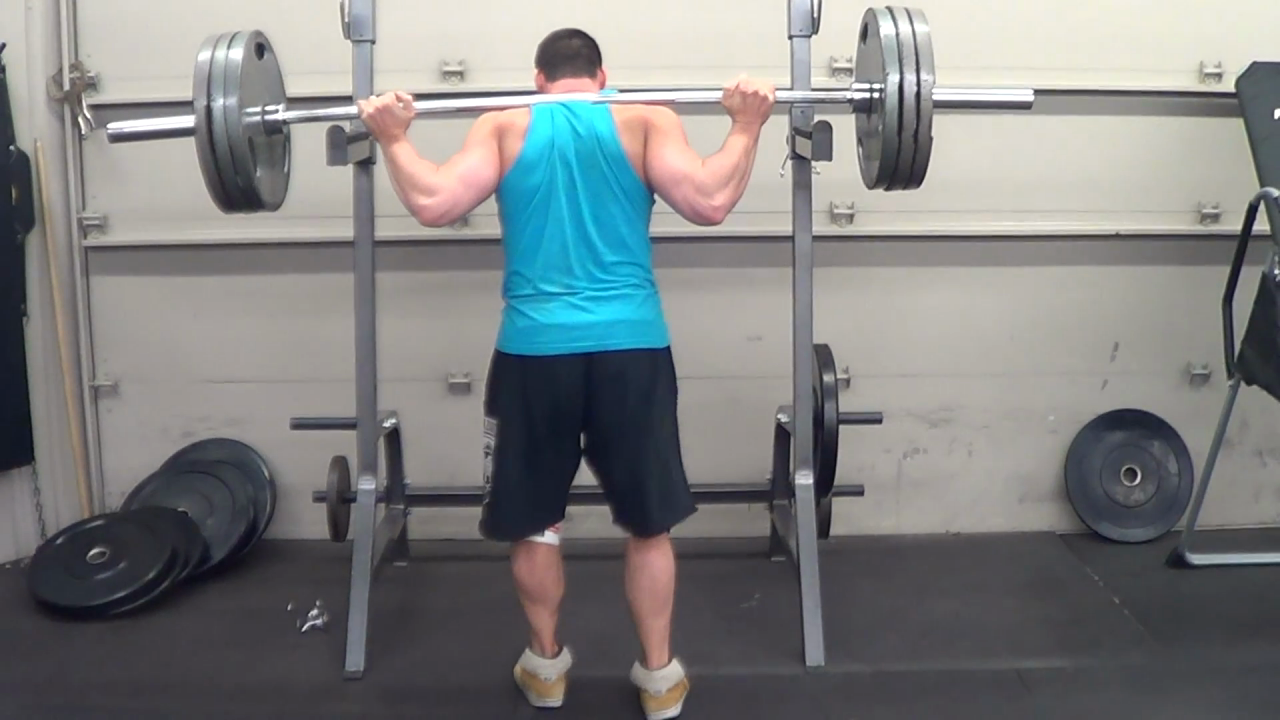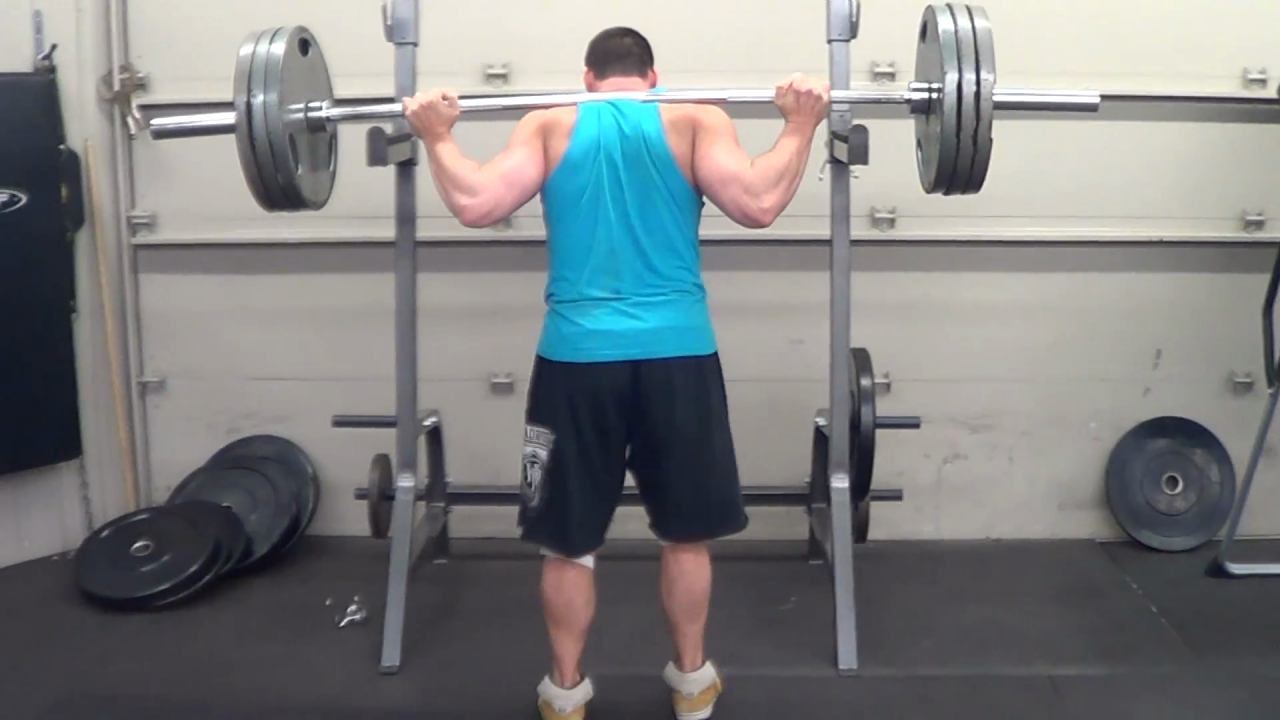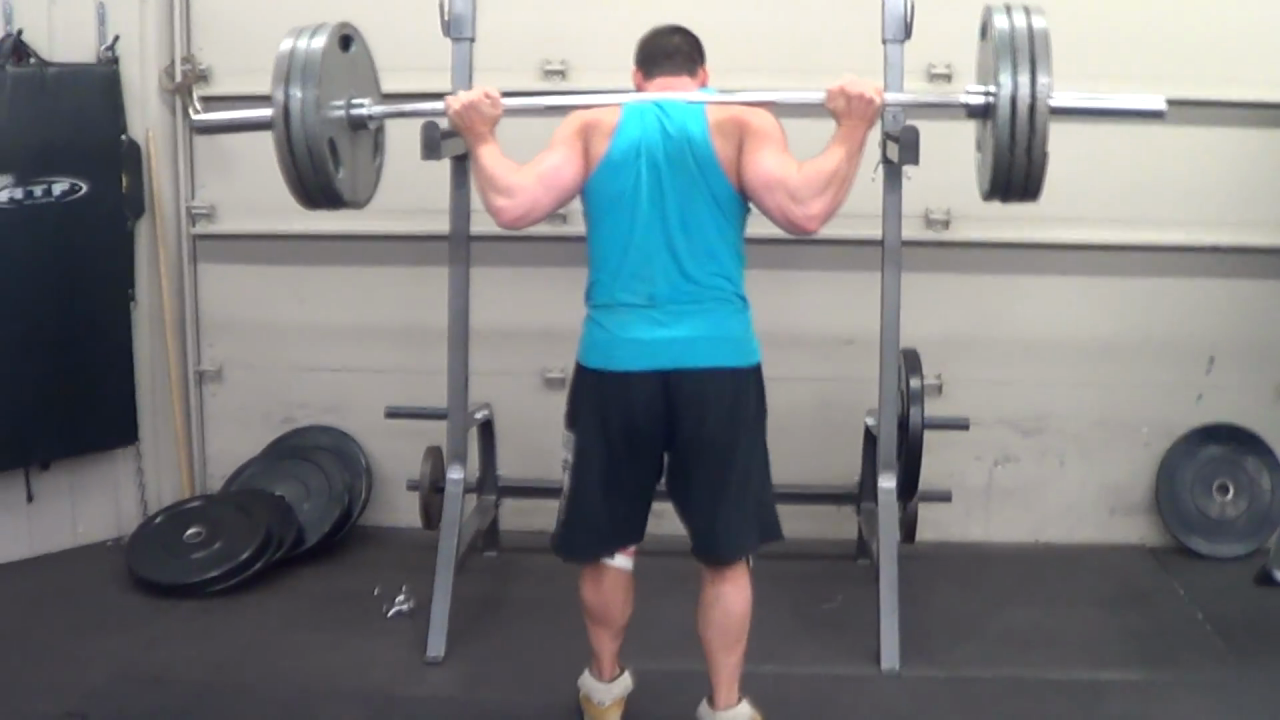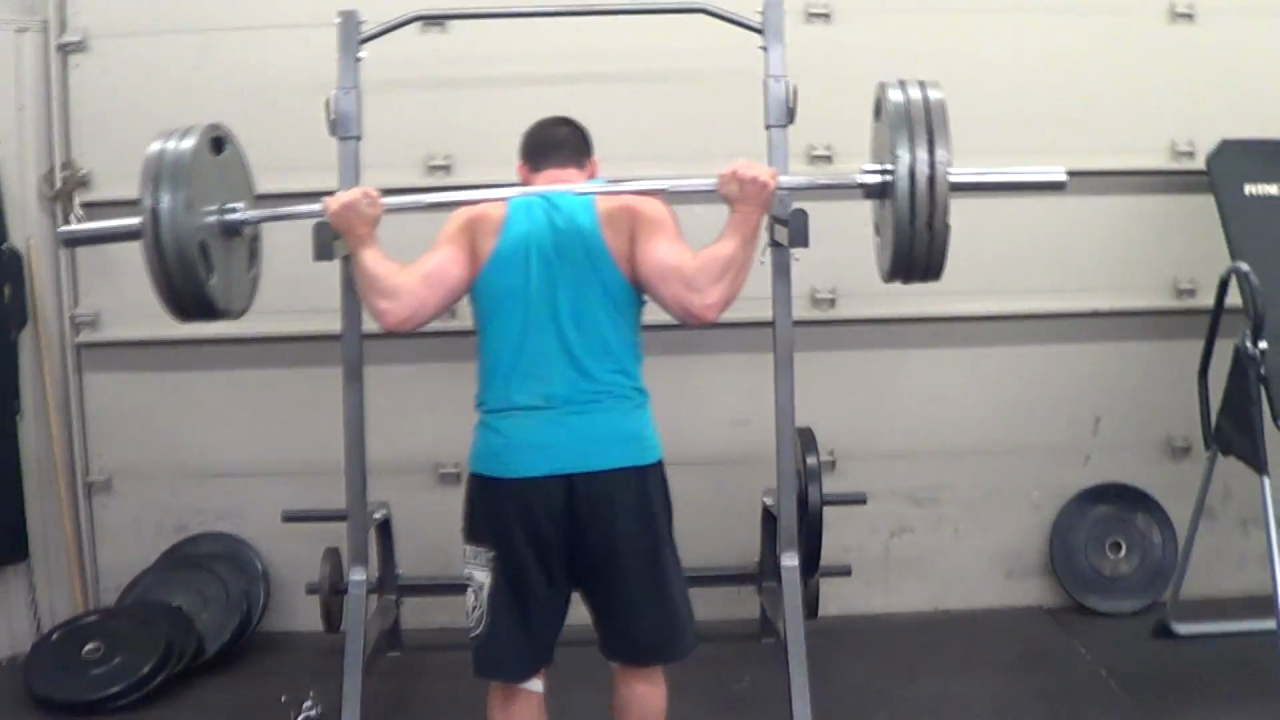
dt=0.7s
person 1, frame 1
left shoulder: (504, 125)
right shoulder: (646, 118)
left elbow: (433, 204)
right elbow: (710, 202)
left wrist: (392, 137)
right wrist: (746, 126)
left hip: (534, 349)
right hip: (633, 346)
left knee: (533, 522)
right knee: (649, 523)
person 1, frame 2
left shoulder: (549, 125)
right shoulder: (695, 119)
left elbow: (475, 205)
right elbow: (758, 204)
left wrist: (436, 135)
right wrist: (800, 124)
left hip: (575, 357)
right hip: (678, 354)
left knee: (567, 541)
right knee: (686, 533)
person 1, frame 3
left shoulder: (591, 125)
right shoulder: (742, 122)
left elbow: (513, 206)
right elbow: (806, 210)
left wrist: (479, 137)
right wrist: (853, 129)
left hip: (614, 365)
right hip: (717, 366)
left knee: (603, 546)
right knee: (724, 554)
person 1, frame 4
left shoulder: (477, 223)
right shoulder: (634, 213)
left elbow: (398, 309)
right elbow: (701, 300)
left wrist: (360, 237)
right wrist: (746, 215)
left hip: (511, 468)
right hip: (619, 462)
left knee: (516, 668)
right knee: (639, 655)
